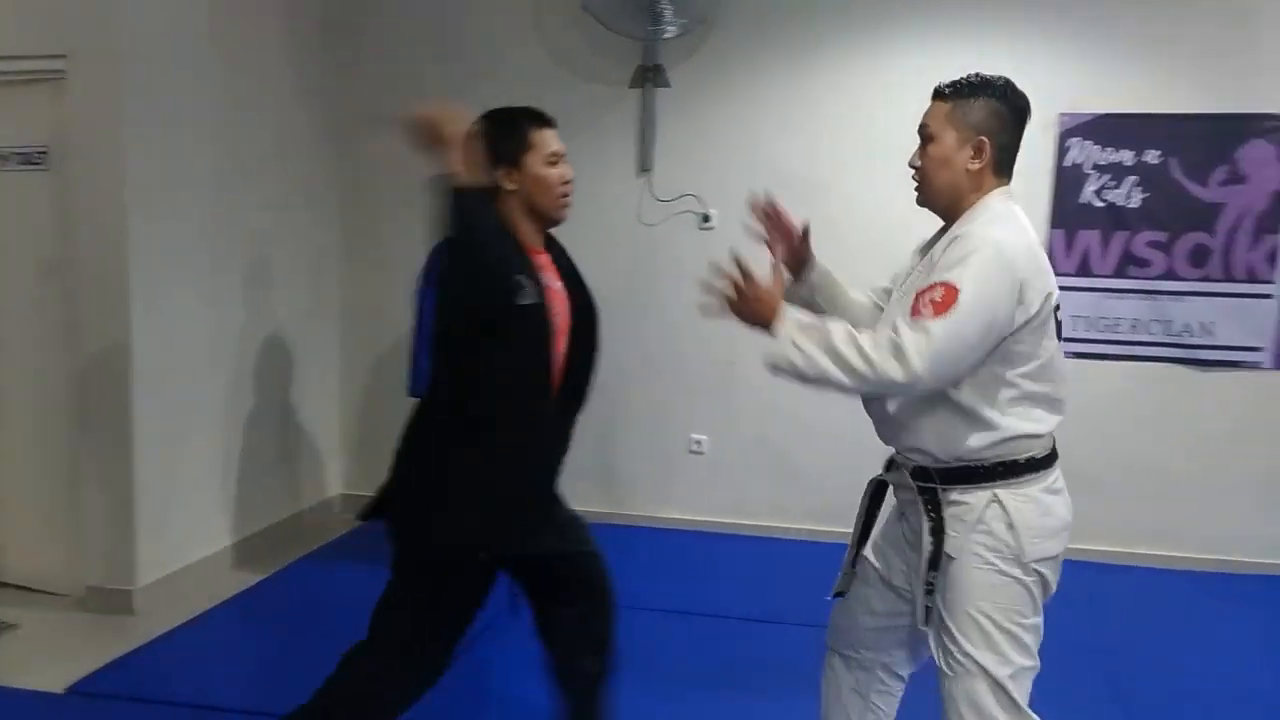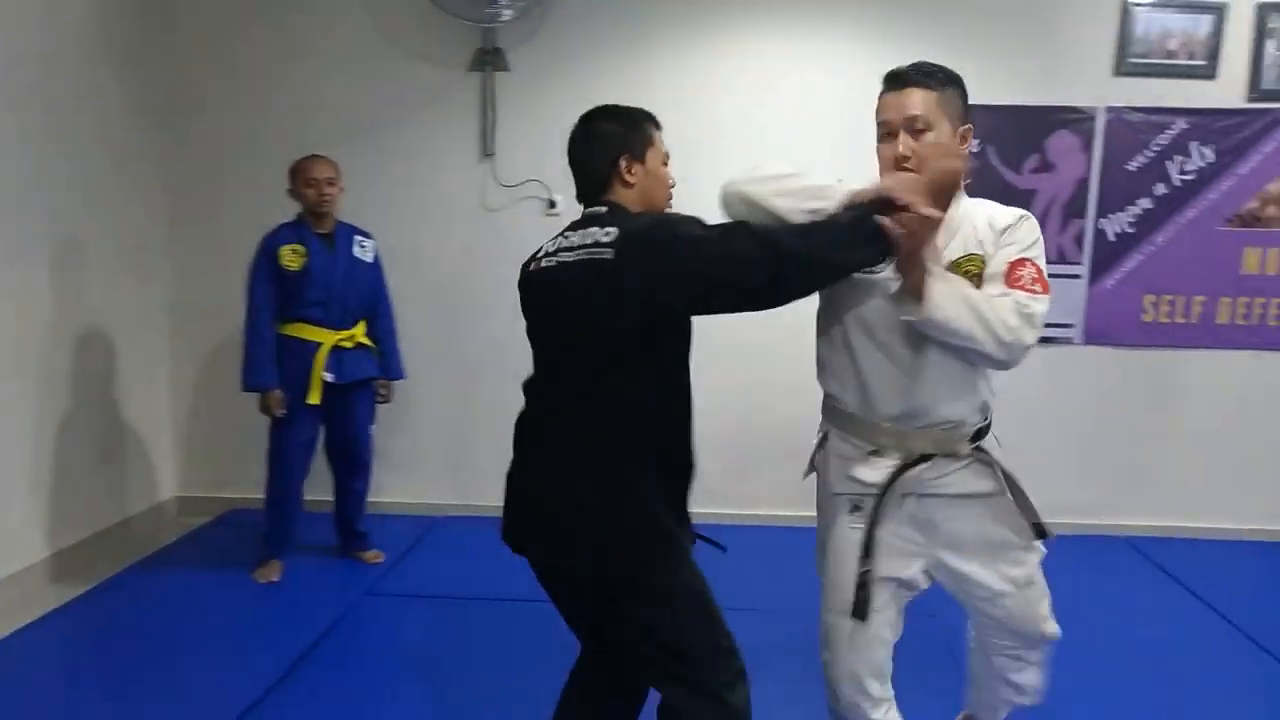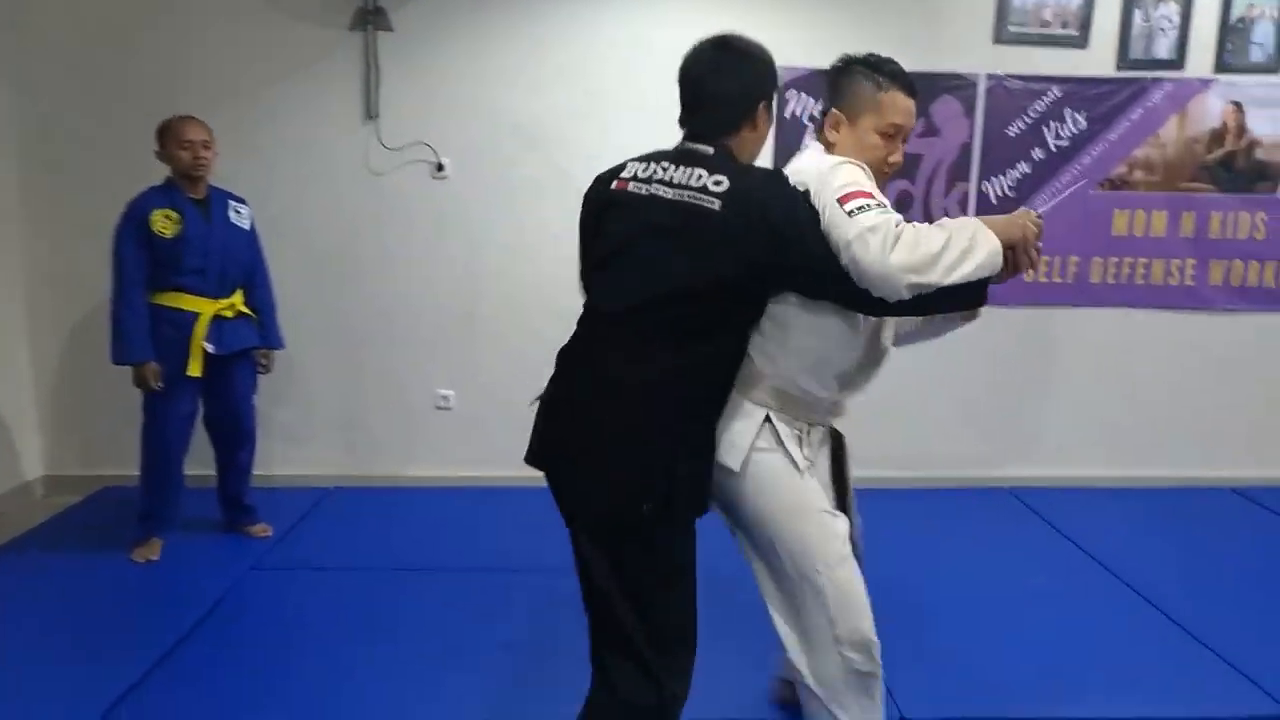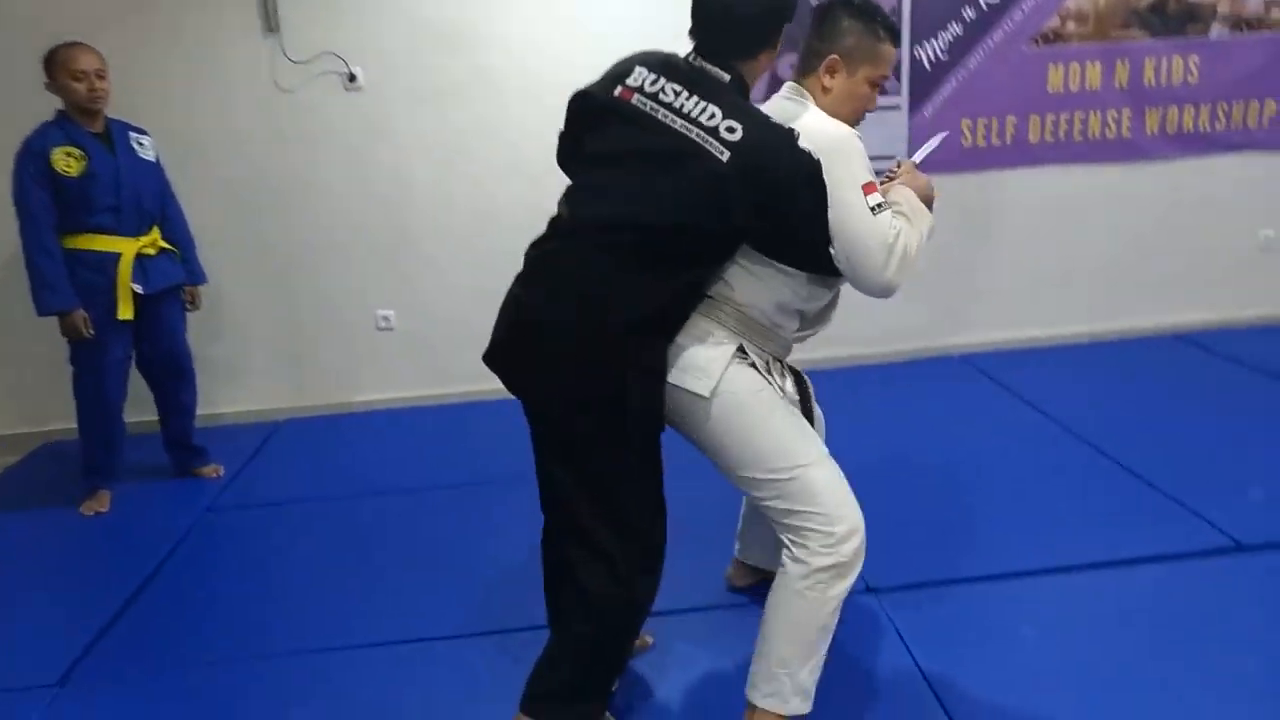
dt=0.4s
person 1, frame 1
left shoulder: (994, 250)
right shoulder: (956, 240)
left elbow: (902, 363)
right elbow: (880, 326)
left wrist: (782, 323)
right wrist: (804, 272)
left hip: (991, 515)
right hip: (931, 499)
right knee: (861, 637)
person 1, frame 2
left shoulder: (1005, 229)
left elbow: (1010, 335)
left wrist: (924, 277)
left hip: (961, 474)
right hip: (861, 477)
left knee: (1022, 629)
person 1, frame 3
left shoulder: (836, 189)
right shoulder: (826, 180)
left elbow: (884, 320)
right elbow: (894, 262)
left wrist: (963, 298)
right wrist: (987, 237)
left hip: (789, 430)
right hip: (761, 436)
left knee: (816, 591)
right knee: (841, 623)
person 1, frame 4
left shoulder: (765, 125)
right shoulder: (827, 141)
right elbow: (878, 269)
left wrist: (885, 201)
right wrist: (908, 200)
left hip: (716, 347)
right hip: (718, 362)
left knee: (798, 438)
right knee: (832, 533)
left ankle: (752, 561)
person 2, frame 1
left shoulder: (542, 254)
right shoulder: (483, 257)
right elbow: (480, 267)
right wrist: (468, 177)
left hip: (519, 487)
right hip: (457, 487)
left knee: (581, 592)
right knee: (406, 653)
person 2, frame 2
left shoulder: (545, 265)
right shoulder: (655, 244)
right elbow: (774, 262)
right wrist: (877, 205)
left hip: (550, 497)
right hip: (607, 508)
left knee: (621, 647)
person 2, frame 3
left shoulder: (617, 182)
right shoulder: (761, 205)
right elbow: (876, 280)
left hip: (576, 429)
right hip: (639, 451)
left knee: (623, 617)
right knee: (650, 656)
person 2, frame 4
left shoulder: (631, 77)
right shoulder: (764, 154)
left elbow: (576, 147)
right elbow: (828, 248)
left hip: (541, 322)
right hip: (600, 355)
left knee: (587, 511)
right knee: (620, 542)
left ankle: (588, 649)
person 3, frame 1
left shoulder: (523, 254)
right shoulder: (446, 255)
left elbow: (537, 321)
right elbow: (431, 322)
left wrist: (542, 380)
right wrist: (431, 383)
left hip: (513, 375)
right hip: (460, 377)
left knee: (511, 464)
right knee: (458, 463)
left ankle: (510, 536)
right ankle: (445, 545)
person 3, frame 2
left shoulder: (362, 243)
right shoulder: (277, 244)
left elbow: (379, 311)
right elbow: (261, 319)
left wrist: (386, 370)
right wrist: (266, 382)
left hip: (354, 367)
right hip: (298, 367)
left knee: (354, 457)
right knee: (288, 461)
left ankle: (354, 539)
right ankle: (274, 551)
person 3, frame 3
left shoulder: (236, 209)
right shoulder: (144, 210)
left elbow: (256, 278)
right elbow: (130, 289)
left wrist: (265, 338)
right wrist: (139, 354)
left hip: (232, 336)
right hip: (174, 339)
left knee: (237, 429)
right knee: (166, 436)
left ankle: (240, 513)
right ankle: (153, 530)
person 3, frame 4
left shoulder: (136, 139)
right shoulder: (41, 149)
left elbow: (168, 210)
right elbow: (39, 235)
left wrist: (188, 272)
right wrist: (62, 303)
left hip: (155, 275)
right hip: (95, 284)
left knee: (175, 370)
right knee: (101, 385)
left ankle: (188, 455)
right ankle: (100, 482)
